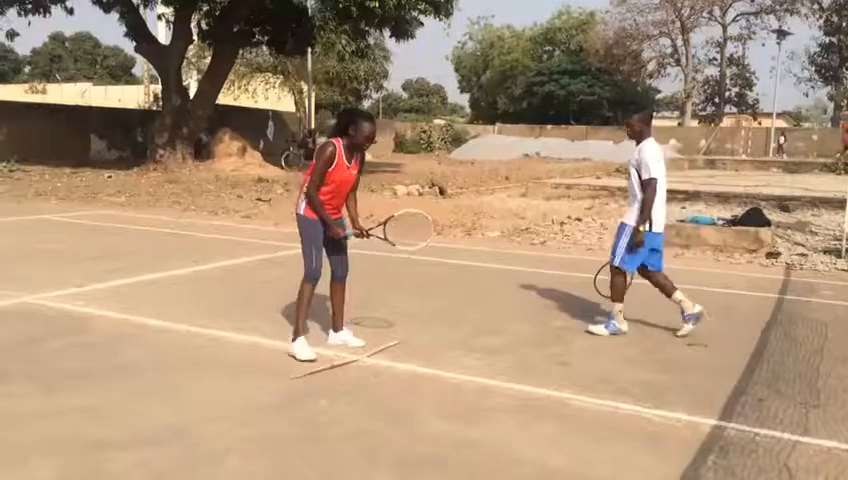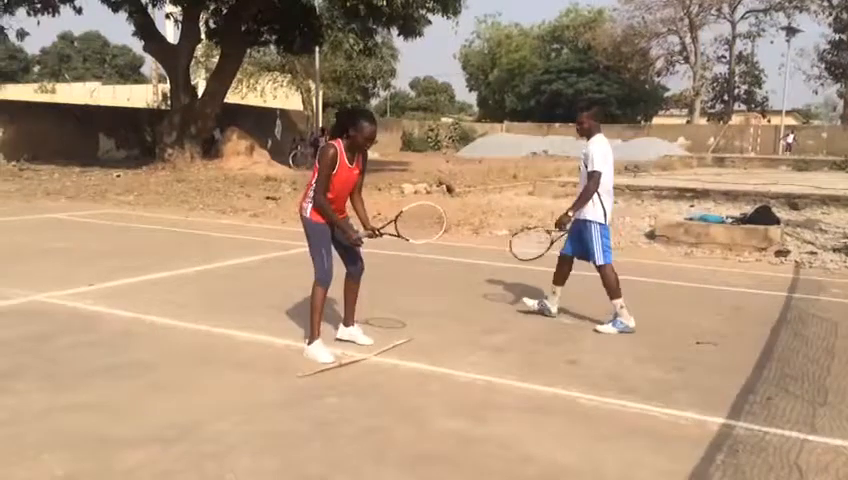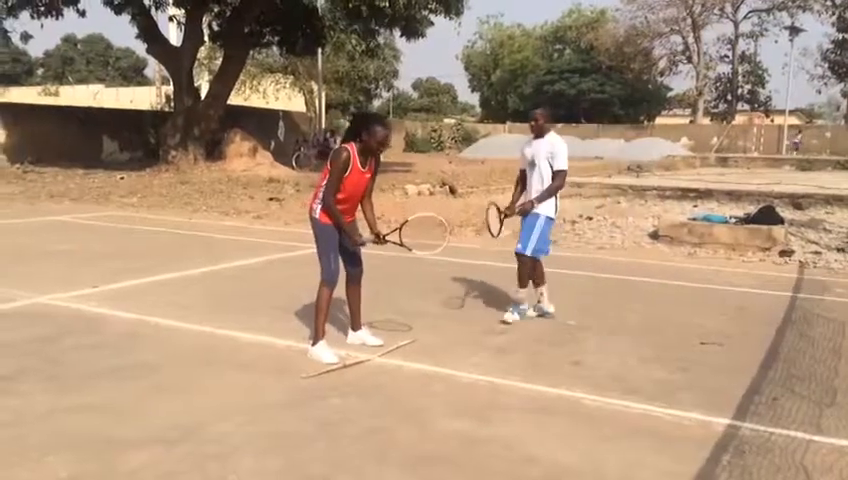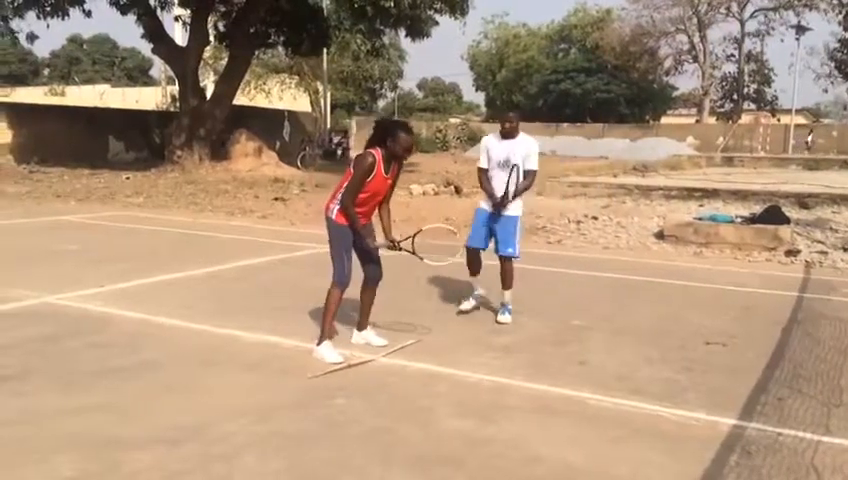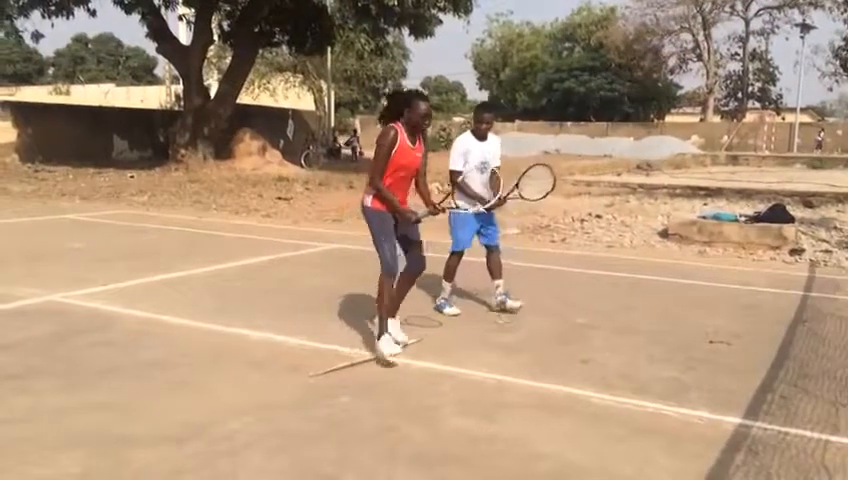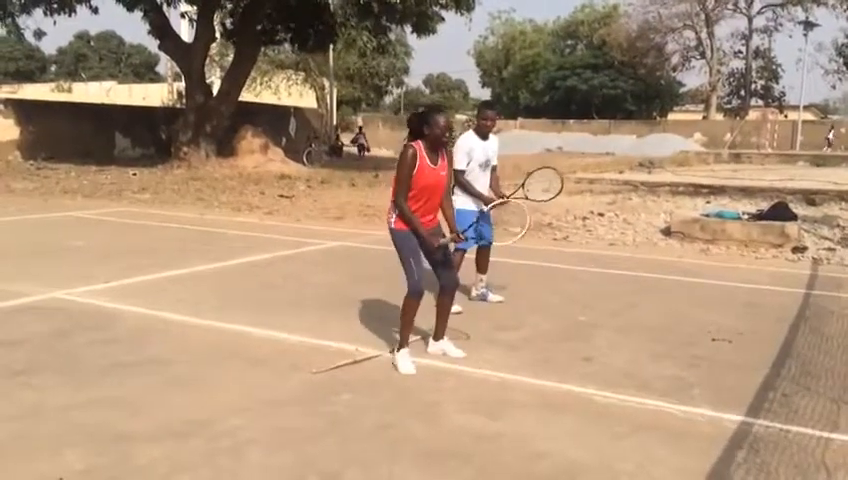
dt=0.4s
person 1, frame 1
left shoulder: (359, 157)
right shoulder: (330, 150)
left elbow: (350, 193)
right elbow: (311, 191)
left wrist: (355, 223)
right wrist: (331, 225)
left hip: (334, 216)
right hip: (311, 214)
left knee: (341, 270)
right knee: (313, 271)
left ankle: (337, 331)
right ankle: (298, 338)
person 1, frame 2
left shoulder: (361, 156)
right shoulder: (331, 152)
left elbow: (356, 193)
right elbow: (319, 197)
left wrist: (366, 224)
right wrist: (346, 230)
left hip: (338, 215)
right hip: (316, 215)
left knee: (356, 266)
right knee: (324, 274)
left ankle: (348, 325)
right ankle: (313, 341)
person 1, frame 3
left shoulder: (374, 160)
right shoulder: (344, 155)
left elbow: (366, 197)
right elbow: (327, 199)
left wrist: (374, 229)
right wrist: (350, 232)
left hip: (347, 218)
right hip: (325, 216)
left knee: (355, 271)
right knee: (330, 275)
left ankle: (356, 329)
right ankle: (317, 342)
person 1, frame 4
left shoulder: (396, 165)
right shoulder: (368, 160)
left elbow: (384, 202)
right elbow: (346, 201)
left wrist: (388, 235)
right wrist: (365, 235)
left hip: (362, 219)
right hip: (341, 217)
left knee: (375, 272)
right knee: (343, 277)
left ankle: (362, 329)
right ankle: (323, 342)
person 1, frame 5
left shoulder: (420, 138)
right shoulder: (390, 134)
left elbow: (419, 178)
right elbow: (375, 180)
left wrist: (430, 203)
right wrist: (401, 211)
left hip: (400, 207)
right hip: (378, 206)
left knee: (417, 264)
right knee: (390, 266)
left ankle: (391, 317)
right ankle: (383, 335)
person 1, frame 6
left shoulder: (445, 156)
right shoulder: (411, 153)
left elbow: (445, 196)
right elbow: (399, 200)
left wrist: (454, 229)
right wrist: (423, 235)
left hip: (432, 226)
right hip: (404, 226)
left knee: (450, 282)
right knee: (417, 285)
left ankle: (438, 340)
right ankle: (401, 349)
person 2, frame 1
left shoulder: (646, 151)
right shoulder: (648, 148)
left elbow: (650, 192)
left wrist: (639, 227)
left hip: (640, 222)
right hip: (652, 222)
left knee: (618, 267)
right knee: (651, 271)
left ankle: (617, 321)
right ankle: (689, 310)
person 2, frame 2
left shoulder: (596, 147)
right shoulder: (597, 144)
left elbow: (592, 185)
left wrist: (570, 213)
left hip: (593, 215)
right hip: (584, 213)
left knee: (602, 264)
right knee: (566, 256)
left ankle: (623, 318)
right ankle: (550, 302)
person 2, frame 3
left shoulder: (557, 144)
right shoulder: (528, 145)
left elbow: (559, 181)
left wrist: (533, 202)
right wrist: (513, 202)
left hip: (543, 209)
right hip: (528, 208)
left knee: (524, 253)
right knee: (531, 257)
left ankle: (520, 304)
right ankle: (543, 303)
person 2, frame 4
left shoulder: (529, 144)
right shoulder: (488, 142)
left elbow: (529, 179)
right elbow: (482, 174)
left wrist: (508, 198)
right wrist: (495, 197)
left hip: (512, 210)
right hip: (487, 206)
left knee: (506, 256)
right knee: (473, 248)
left ankle: (506, 304)
right ankle: (476, 291)
person 2, frame 5
left shoulder: (495, 142)
right shoulder: (461, 143)
left elbow: (494, 172)
right elbow: (455, 178)
left wrist: (496, 196)
right wrist: (480, 199)
left hip: (485, 207)
right hip: (463, 208)
left knee: (493, 247)
right knee: (458, 250)
left ankle: (500, 295)
right ankle: (443, 298)
person 2, frame 6
left shoulder: (494, 141)
right shoulder: (465, 142)
right elbow: (458, 178)
left wrist: (498, 193)
right wrist: (484, 198)
left hip: (483, 205)
right hip: (464, 205)
left knee: (486, 244)
right knee: (461, 248)
left ankle: (479, 288)
